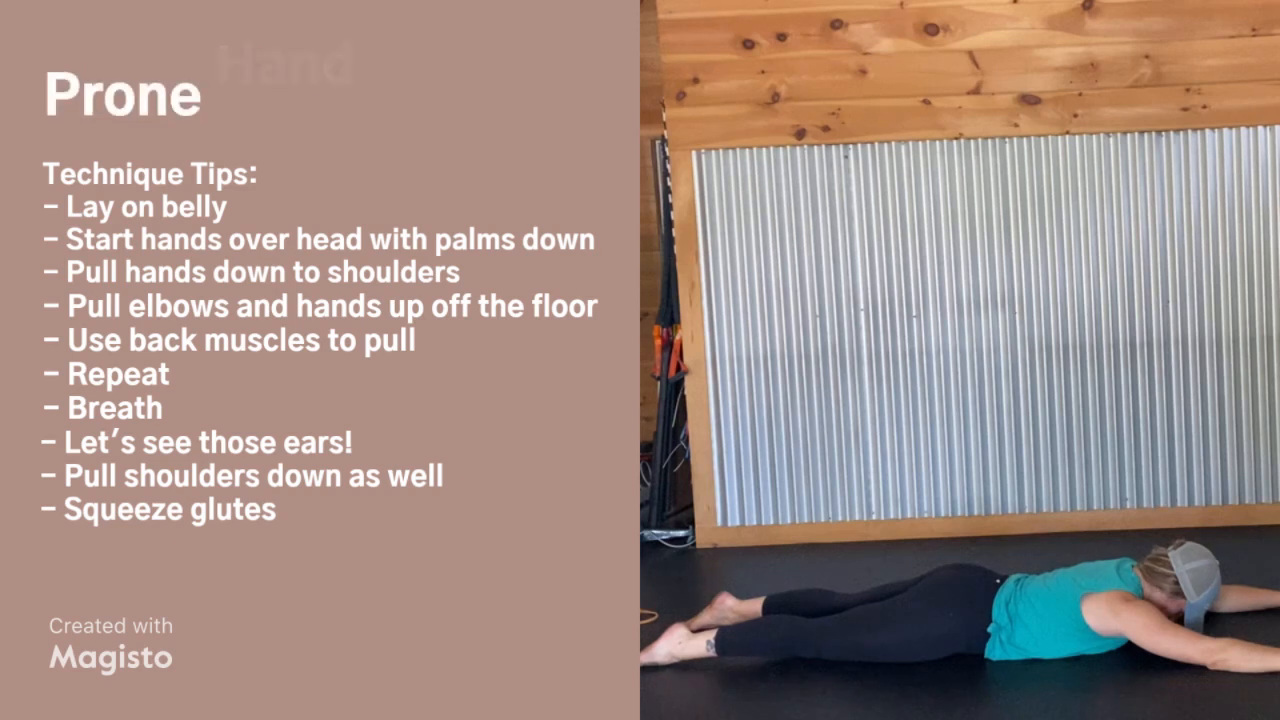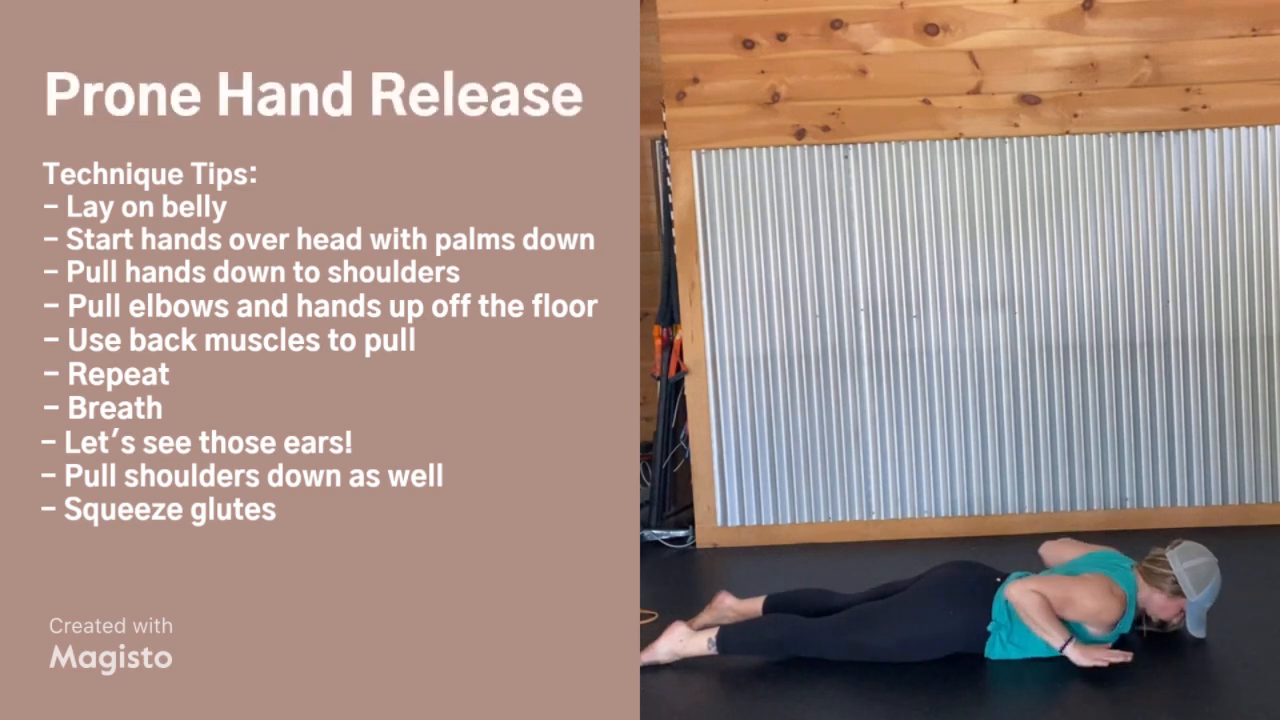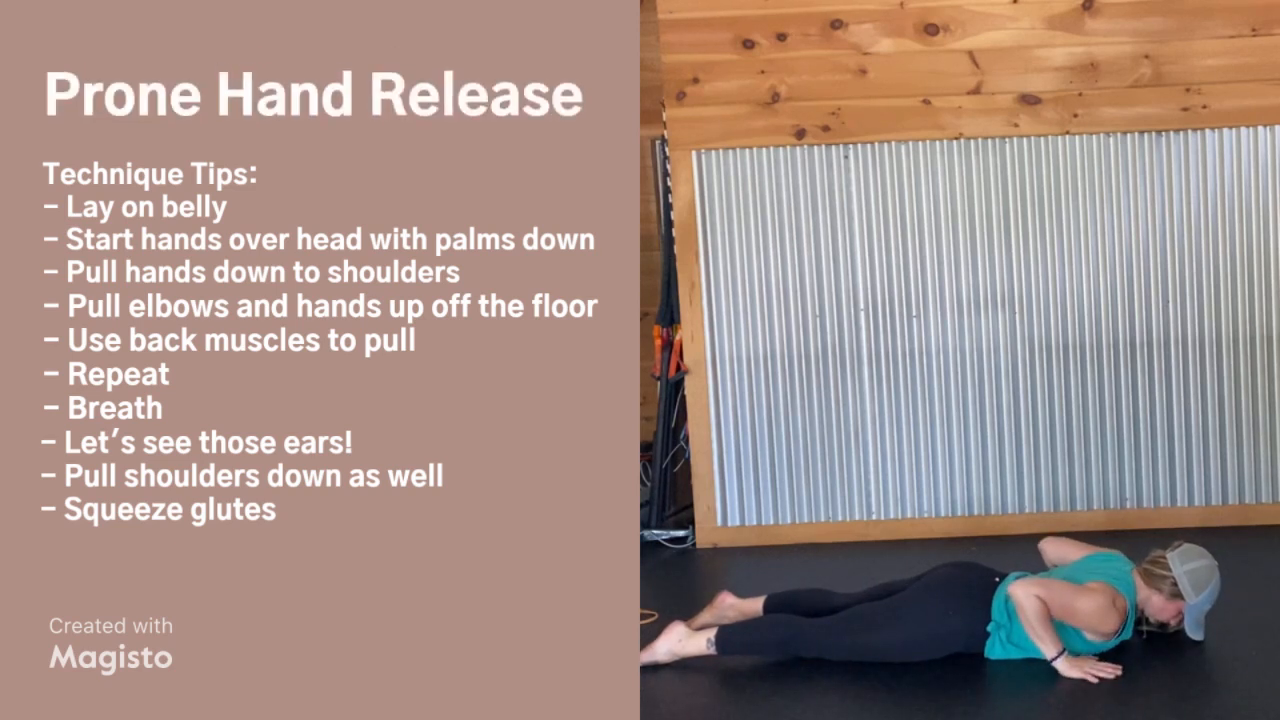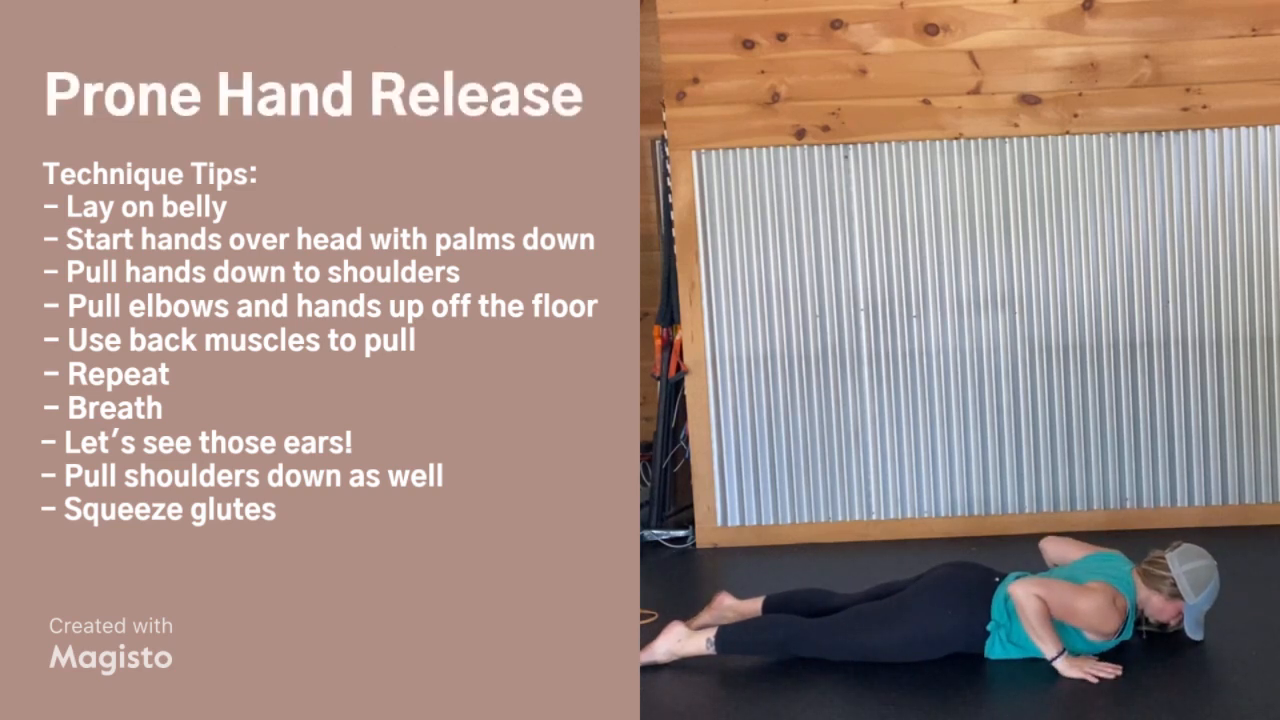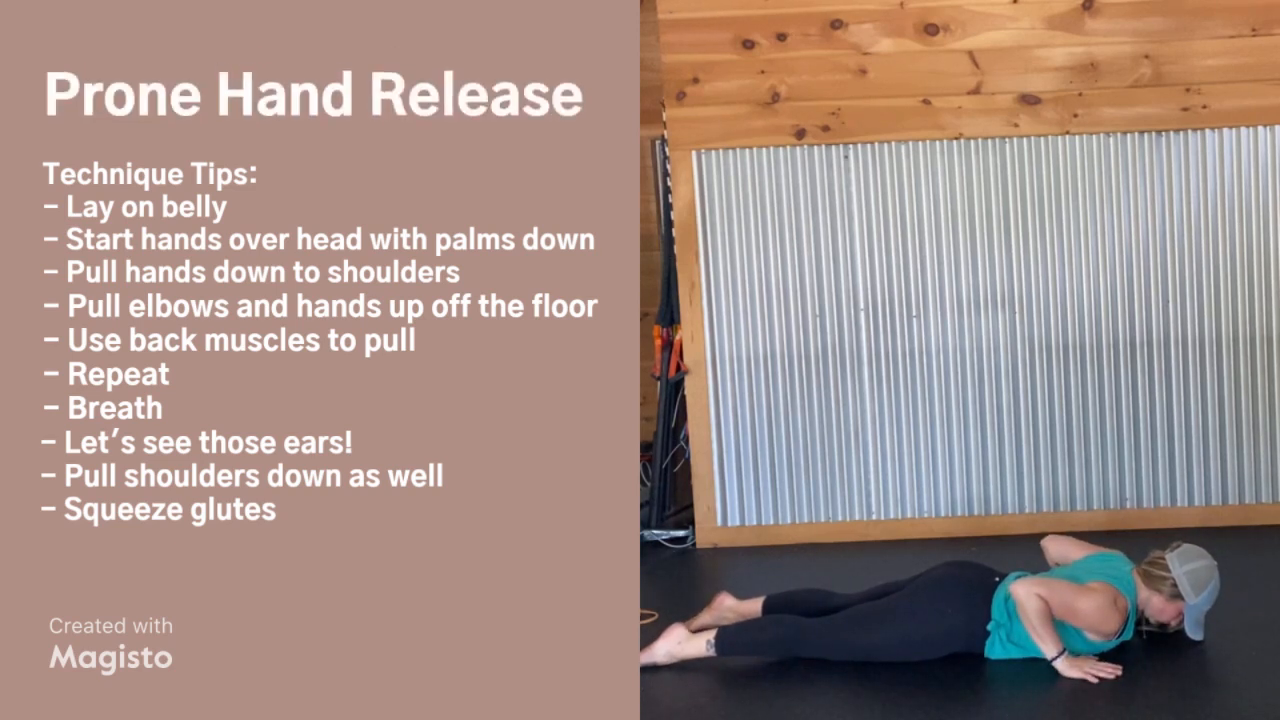
dt=1s
person 1, frame 1
left shoulder: (1139, 570)
right shoulder: (1128, 608)
left elbow: (1211, 595)
right elbow: (1213, 653)
left hip: (970, 592)
right hip: (963, 621)
left knee: (843, 607)
right knee: (820, 640)
left ankle: (737, 607)
right ankle: (688, 644)
person 1, frame 2
left shoulder: (1115, 562)
right shoulder: (1109, 602)
left elbow: (1049, 550)
right elbow: (1021, 591)
right wrist: (1073, 647)
left hip: (966, 586)
right hip: (960, 619)
left knee: (842, 607)
right knee: (817, 640)
left ankle: (735, 606)
right ankle: (690, 642)
person 1, frame 3
left shoulder: (1116, 562)
right shoulder: (1110, 611)
left elbow: (1048, 545)
right elbow: (1025, 590)
right wrist: (1062, 659)
left hip: (966, 587)
right hip: (957, 618)
left knee: (841, 605)
right knee: (816, 639)
left ankle: (737, 604)
right ankle: (686, 640)
person 1, frame 4
left shoulder: (1115, 562)
right shoulder: (1110, 612)
left elbow: (1049, 544)
right elbow: (1025, 591)
right wrist: (1062, 658)
left hip: (965, 586)
right hip: (959, 619)
left knee: (841, 606)
right knee: (818, 639)
left ankle: (736, 606)
right ankle: (686, 641)
person 1, frame 5
left shoulder: (1116, 563)
right shoulder: (1111, 612)
left elbow: (1051, 542)
right elbow: (1027, 592)
right wrist: (1062, 659)
left hip: (965, 586)
right hip: (958, 618)
left knee: (841, 607)
right knee: (819, 640)
left ankle: (736, 607)
right ankle: (687, 644)
